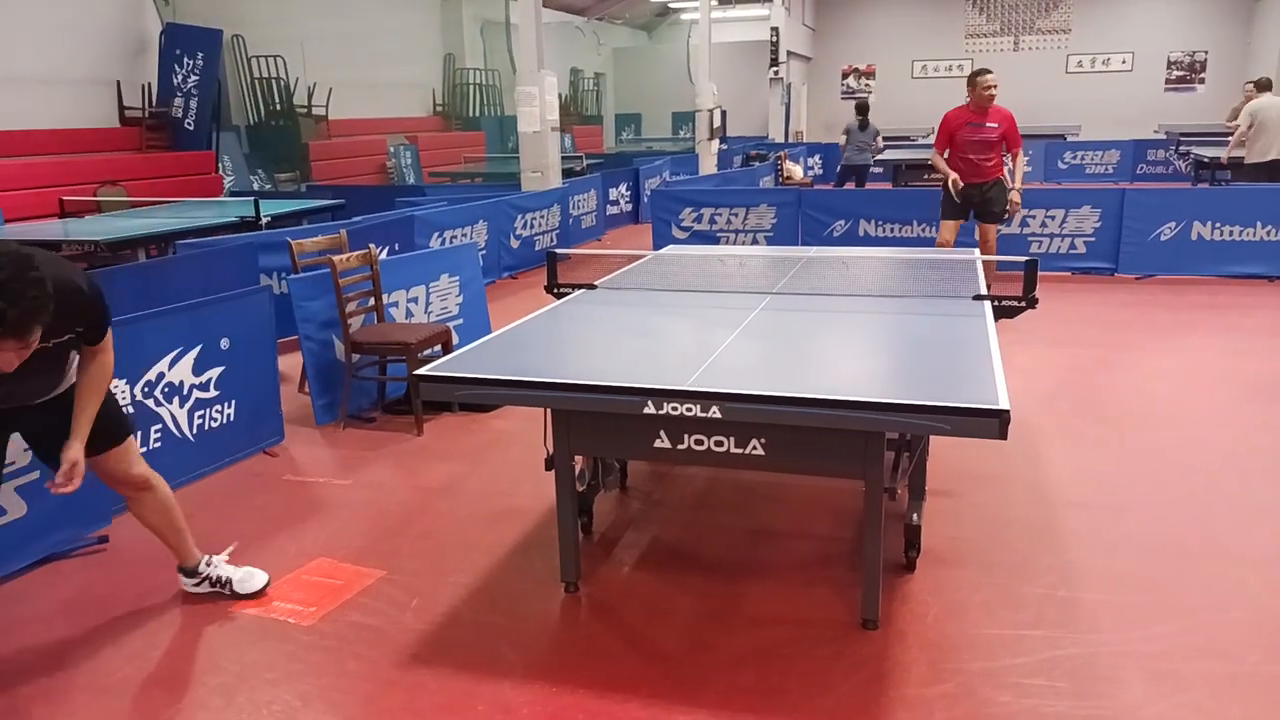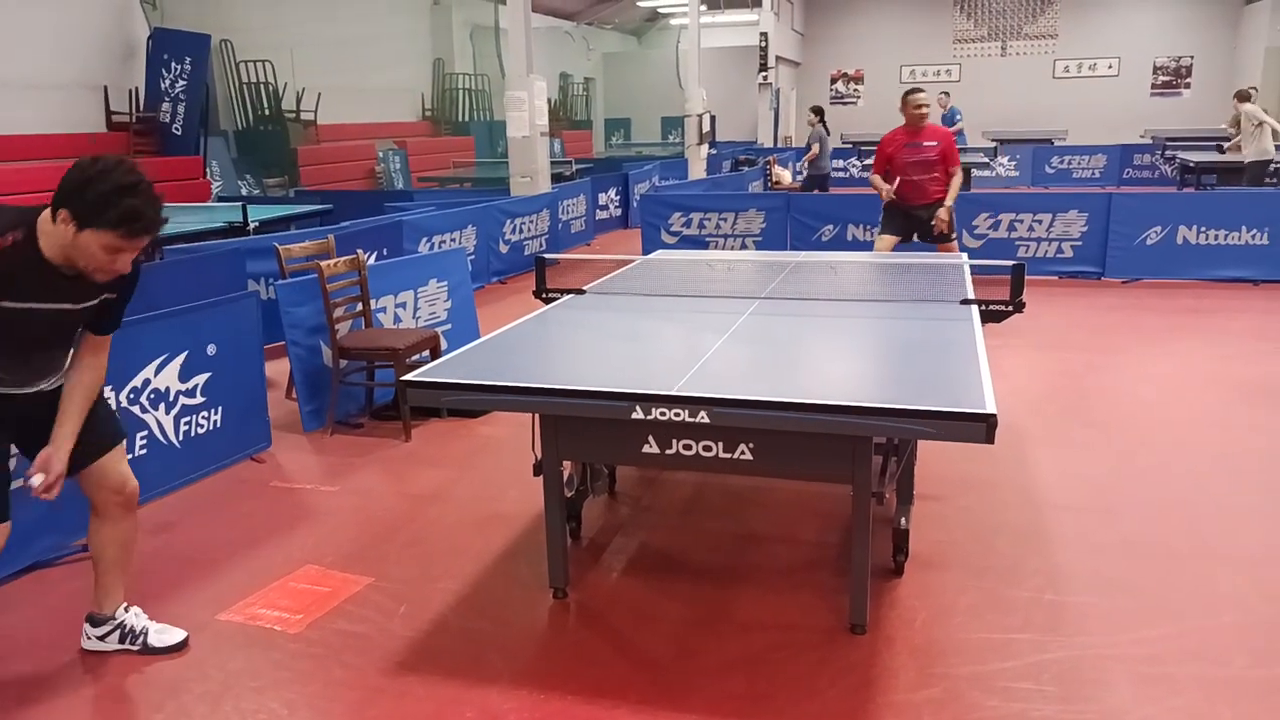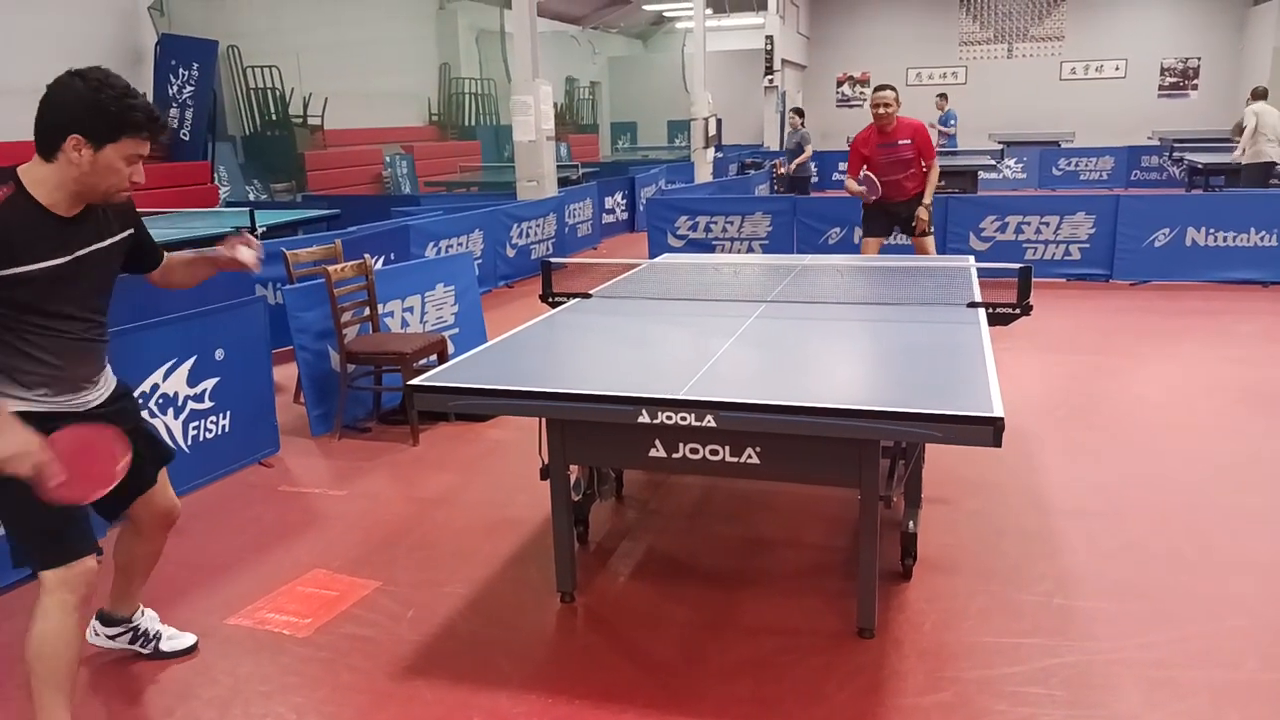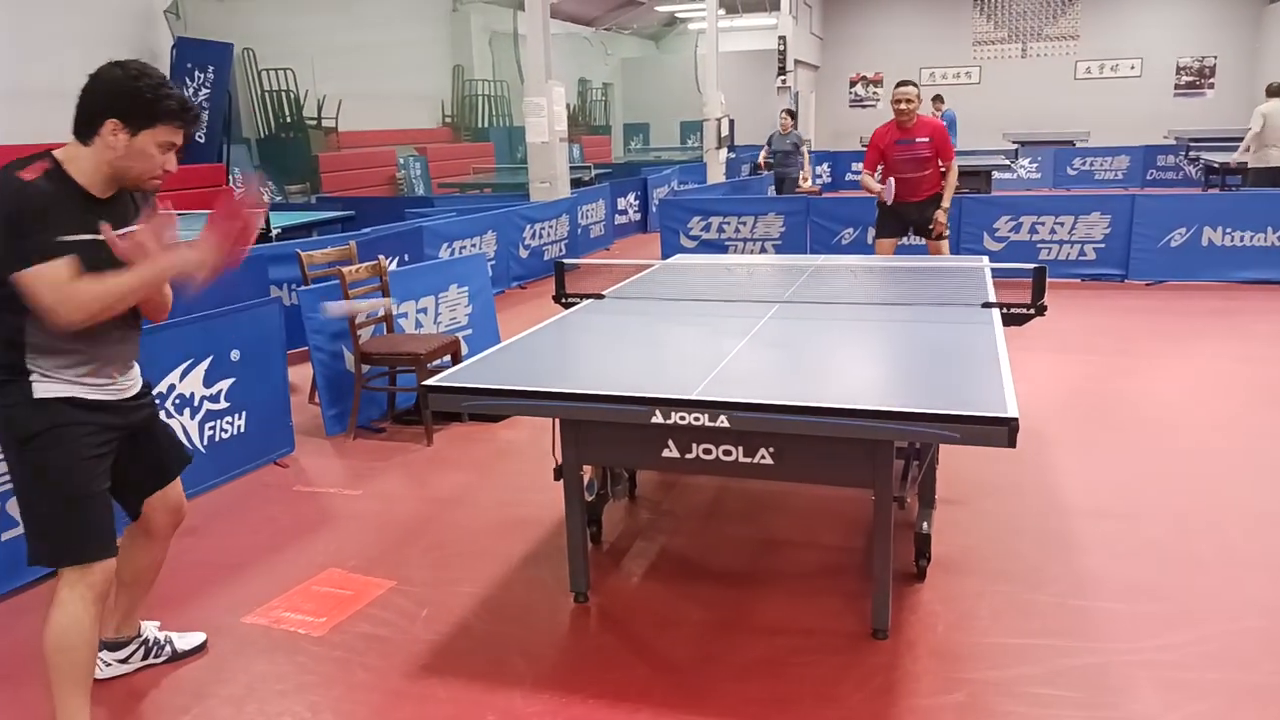
dt=0.5s
person 1, frame 1
left shoulder: (74, 291)
left elbow: (98, 350)
left wrist: (77, 439)
left hip: (59, 389)
left knee: (136, 476)
left ankle: (198, 568)
person 1, frame 2
left shoulder: (119, 267)
left elbow: (94, 351)
left wrist: (60, 444)
left hip: (53, 384)
left knee: (119, 491)
left ankle: (107, 621)
person 1, frame 3
left shoulder: (112, 210)
left elbow: (160, 271)
left wrist: (217, 258)
left hip: (95, 400)
left knee: (157, 510)
right knee: (72, 573)
left ankle: (119, 620)
person 1, frame 4
left shoulder: (130, 201)
left elbow: (159, 309)
right elbow: (67, 306)
left wrist: (151, 260)
right wrist: (162, 267)
left hip: (122, 391)
left knee: (163, 509)
right knee: (88, 570)
left ankle: (121, 641)
person 2, frame 1
left shoulder: (1004, 117)
right shoulder: (952, 117)
left elbow: (1017, 154)
right elbow: (937, 154)
left wrist: (1016, 188)
right wrist: (948, 173)
left hip: (991, 186)
right hip: (958, 187)
left knee: (988, 243)
right knee: (944, 241)
person 2, frame 2
left shoulder: (943, 135)
right shoulder: (889, 141)
left elbow: (956, 174)
right elbow: (875, 175)
left wrist: (946, 206)
right wrist: (882, 188)
left hip: (936, 206)
right hip: (900, 207)
person 2, frame 3
left shoulder: (916, 129)
right shoulder: (862, 140)
left elbow: (933, 168)
right elbow: (850, 179)
left wrist: (925, 205)
right wrist: (858, 190)
left hip: (915, 200)
right hip: (879, 204)
person 2, frame 4
left shoulder: (936, 129)
right shoulder: (880, 135)
left elbow: (951, 169)
right elbow: (865, 176)
left wrist: (944, 207)
right wrist: (876, 188)
left hip: (930, 202)
right hip: (893, 203)
